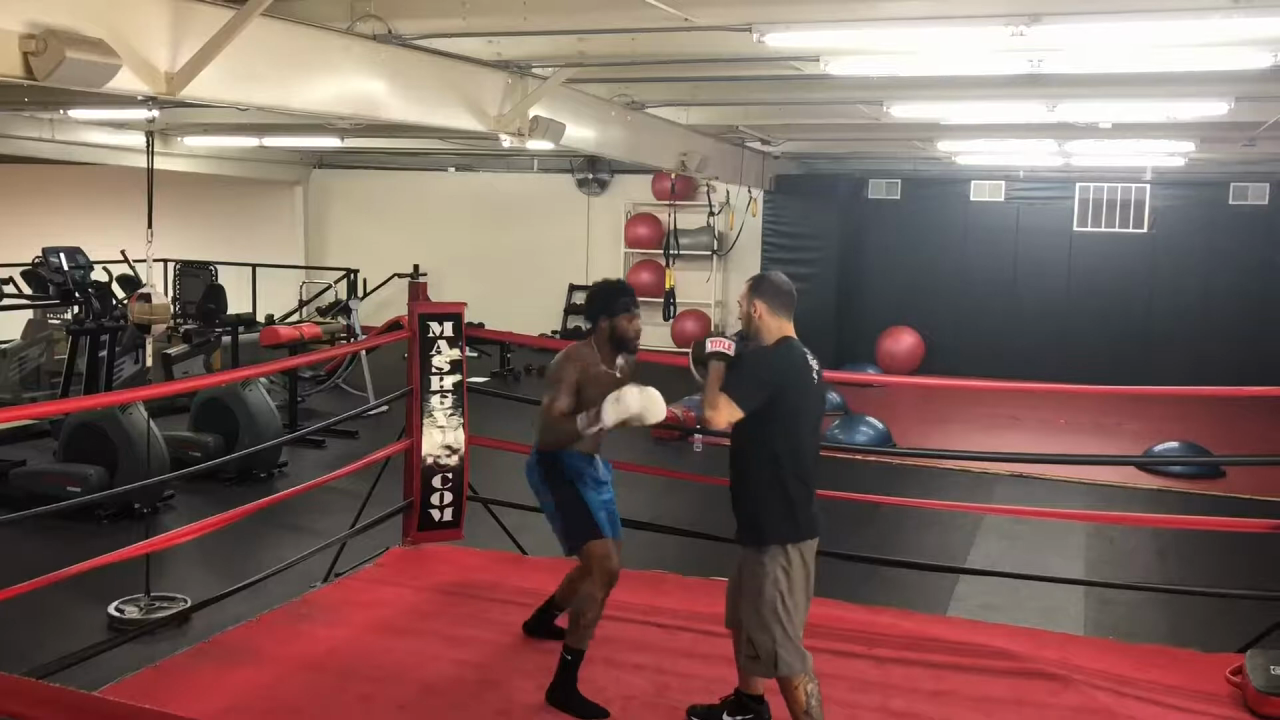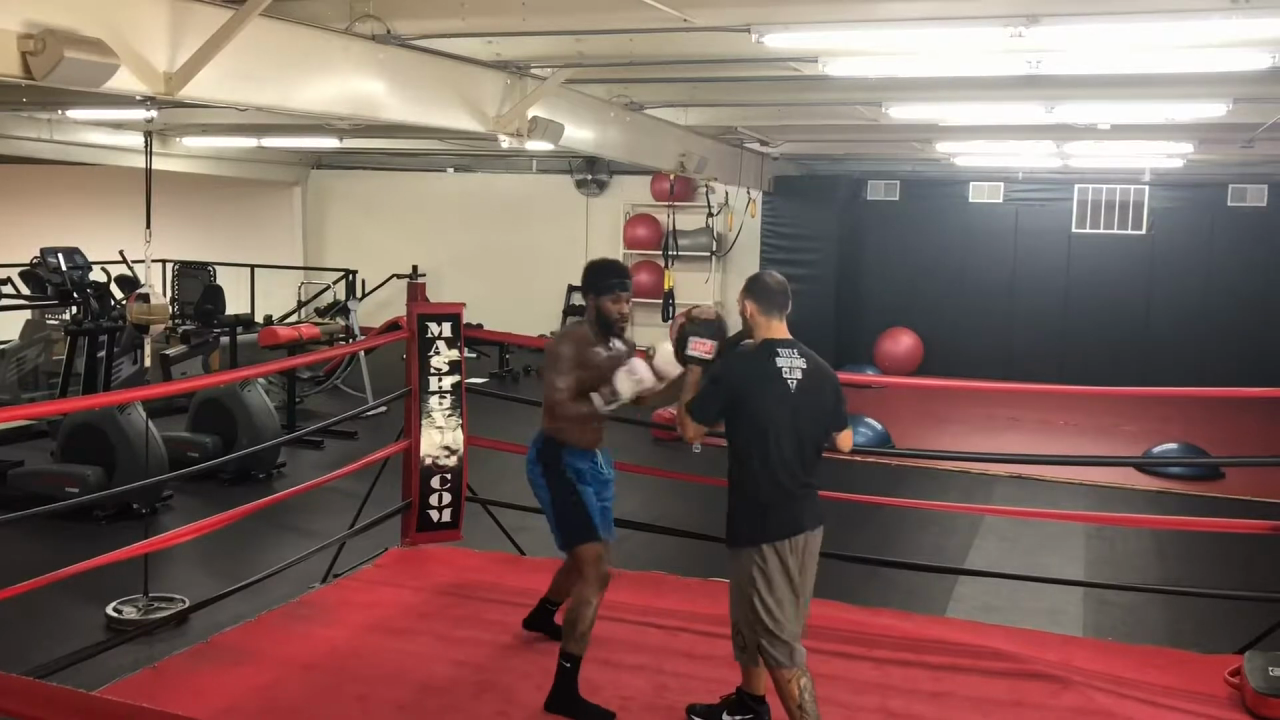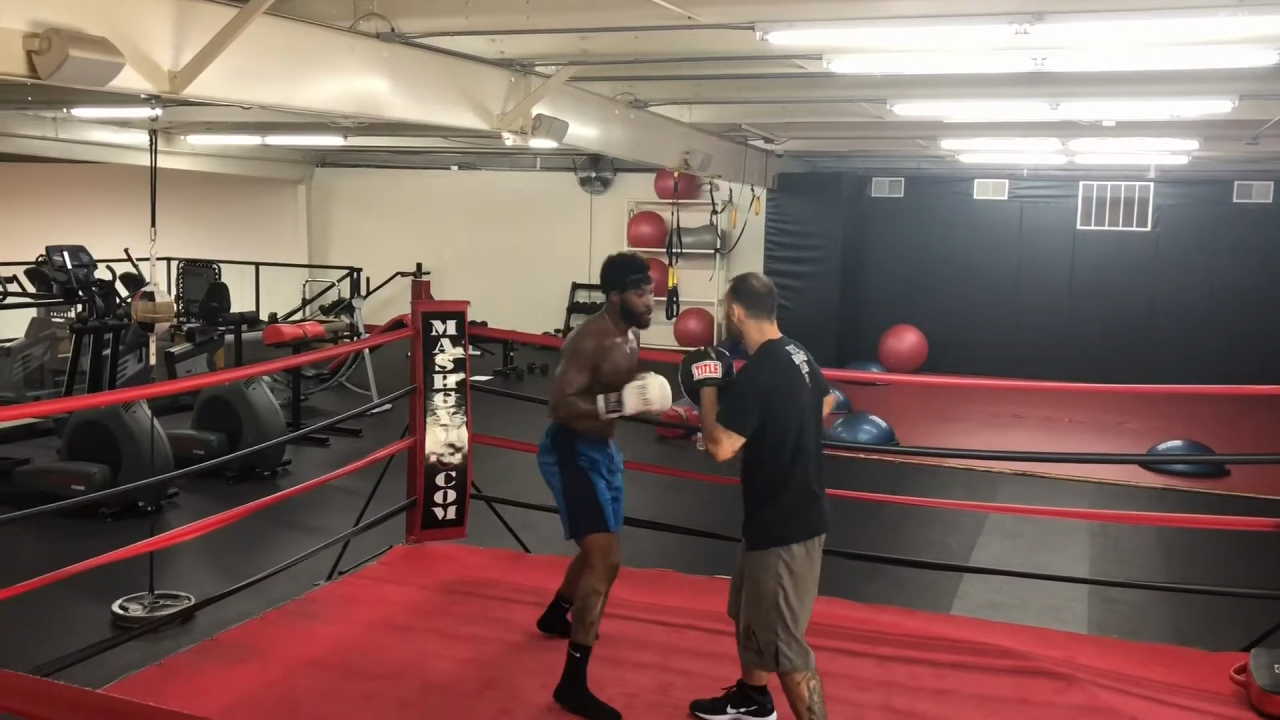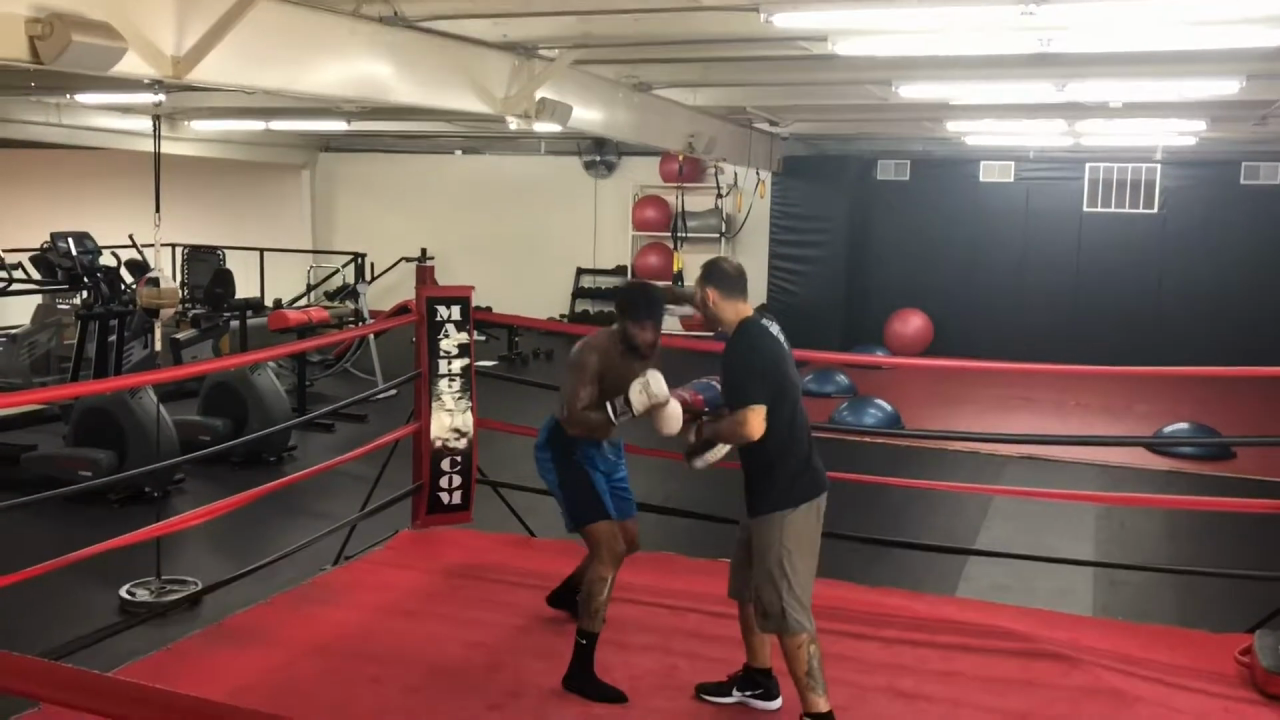
dt=0.5s
person 1, frame 1
left shoulder: (771, 360)
right shoulder: (799, 360)
left elbow: (717, 415)
left wrist: (717, 361)
right wrist: (733, 362)
left hip: (779, 527)
right hip: (768, 520)
left knee: (779, 641)
right knee: (744, 616)
person 1, frame 2
left shoulder: (738, 365)
right shoulder: (820, 370)
left elbow: (689, 428)
right elbow: (844, 442)
left wrist: (696, 362)
left hip: (764, 524)
right hip: (804, 517)
left knee: (777, 637)
right knee: (753, 618)
person 1, frame 3
left shoulder: (757, 374)
right shoulder: (797, 356)
left elbow: (721, 447)
right elbow: (827, 403)
left wrist: (708, 388)
left hip: (785, 524)
right hip: (795, 512)
left knee: (783, 638)
right knee: (747, 609)
person 1, frame 4
left shoulder: (744, 347)
right shoulder: (762, 326)
left elbow: (751, 426)
left wrist: (708, 431)
left hip: (788, 493)
right hip: (781, 485)
left knee: (785, 607)
right knee: (748, 586)
right ankle: (757, 680)
person 2, frame 1
left shoulder: (624, 358)
right shoulder: (572, 364)
right elbow: (551, 434)
left wrist: (638, 409)
right wrist: (599, 417)
left hip: (590, 467)
right hip: (561, 470)
left knee: (604, 563)
right knee: (603, 571)
left ankle: (541, 619)
person 2, frame 2
left shoulder: (618, 344)
right shoulder: (568, 344)
left elbow: (644, 405)
right elbow: (560, 411)
left wrist: (668, 378)
right wrist: (614, 394)
left hip: (589, 460)
right hip: (558, 462)
left knee: (587, 555)
right knee: (596, 572)
left ankle: (541, 616)
person 2, frame 3
left shoulder: (629, 335)
right shoulder: (590, 339)
right elbow: (561, 406)
left wrist: (645, 395)
right wrist: (617, 402)
left hip: (601, 449)
right hip: (572, 452)
left knee: (599, 550)
right knee: (605, 562)
left ankle: (556, 616)
person 2, frame 4
left shoulder: (648, 350)
right shoulder: (592, 353)
right elbow: (575, 422)
left wrist: (661, 405)
right wrist: (627, 404)
left hip: (603, 447)
right hip: (567, 449)
left knee: (628, 540)
right knee: (609, 549)
left ankle: (566, 594)
right ankle: (580, 670)
